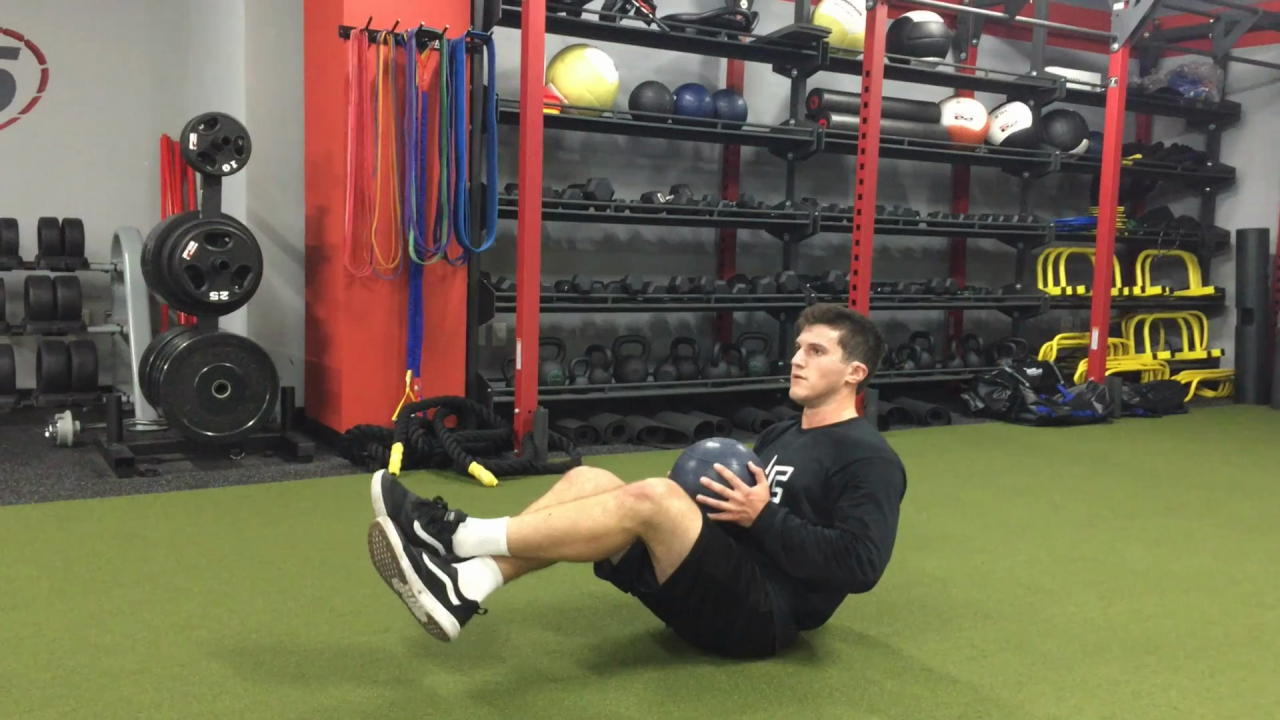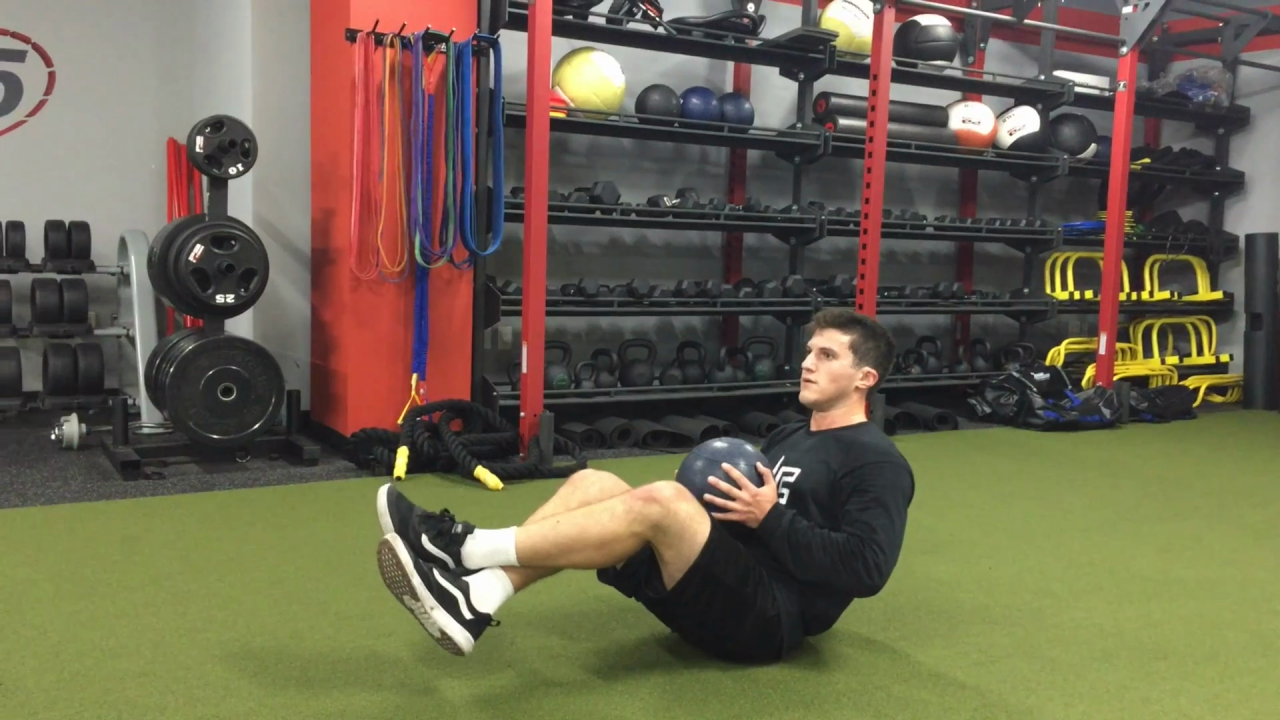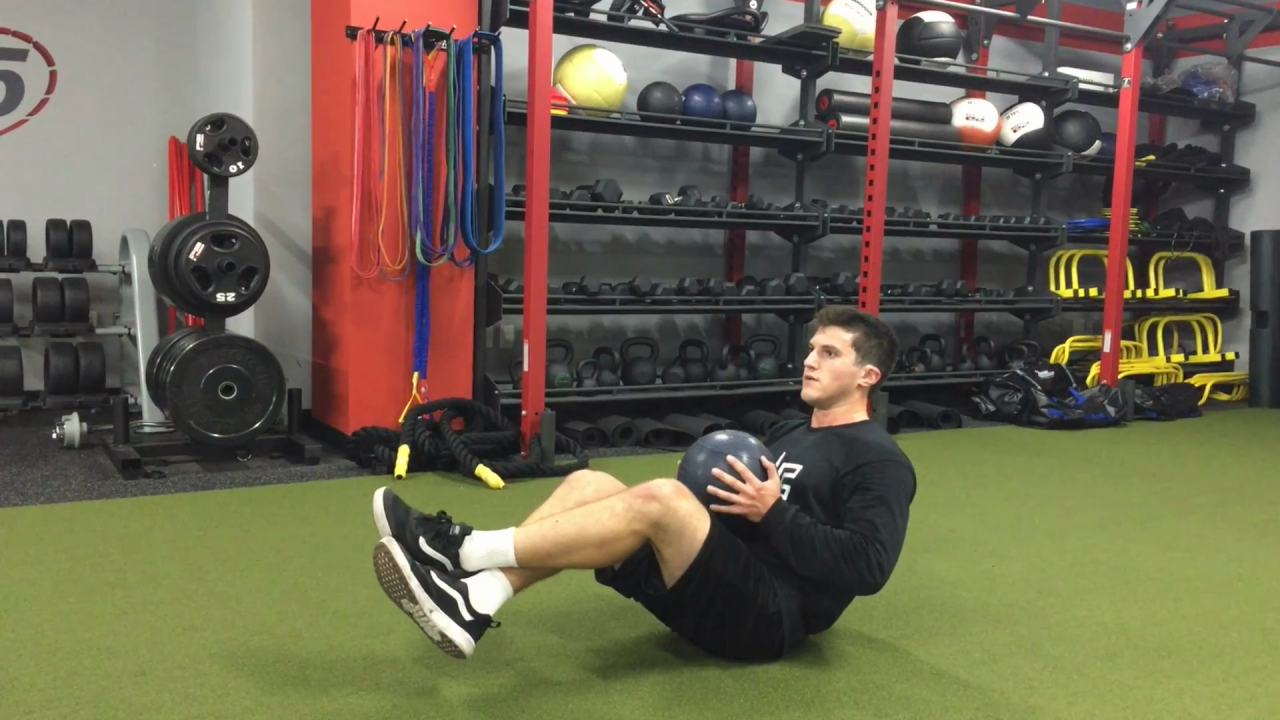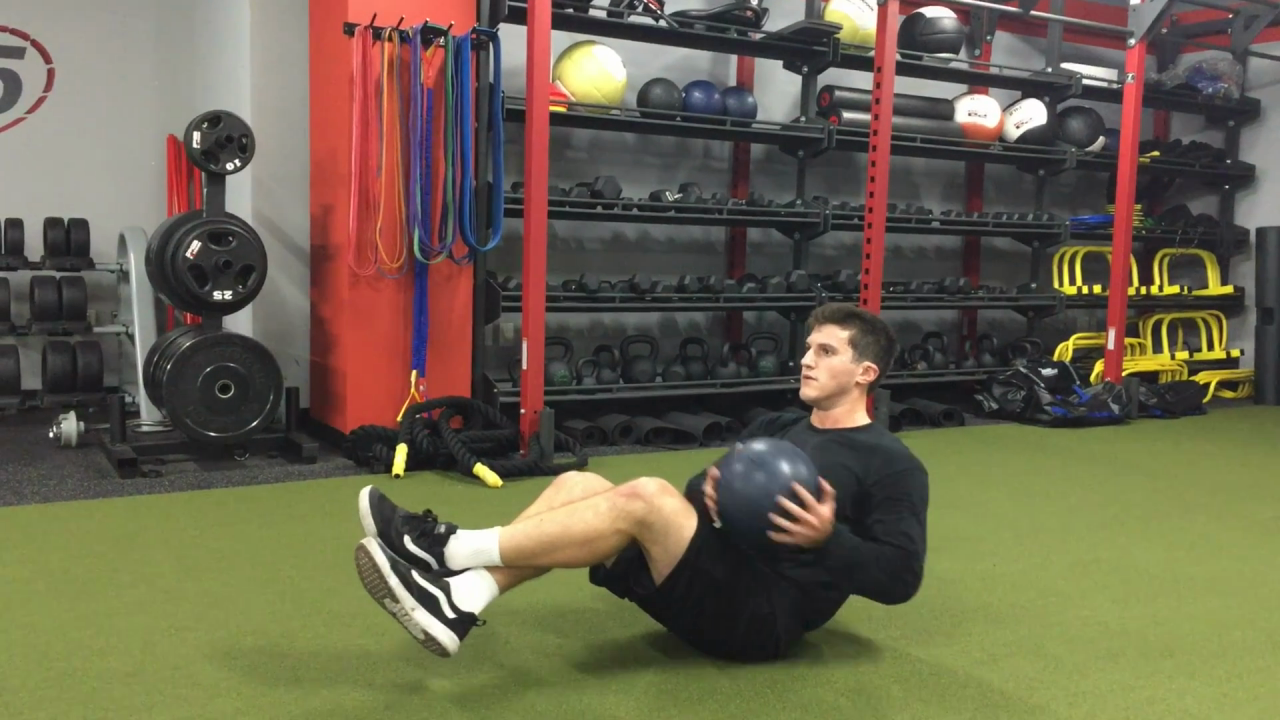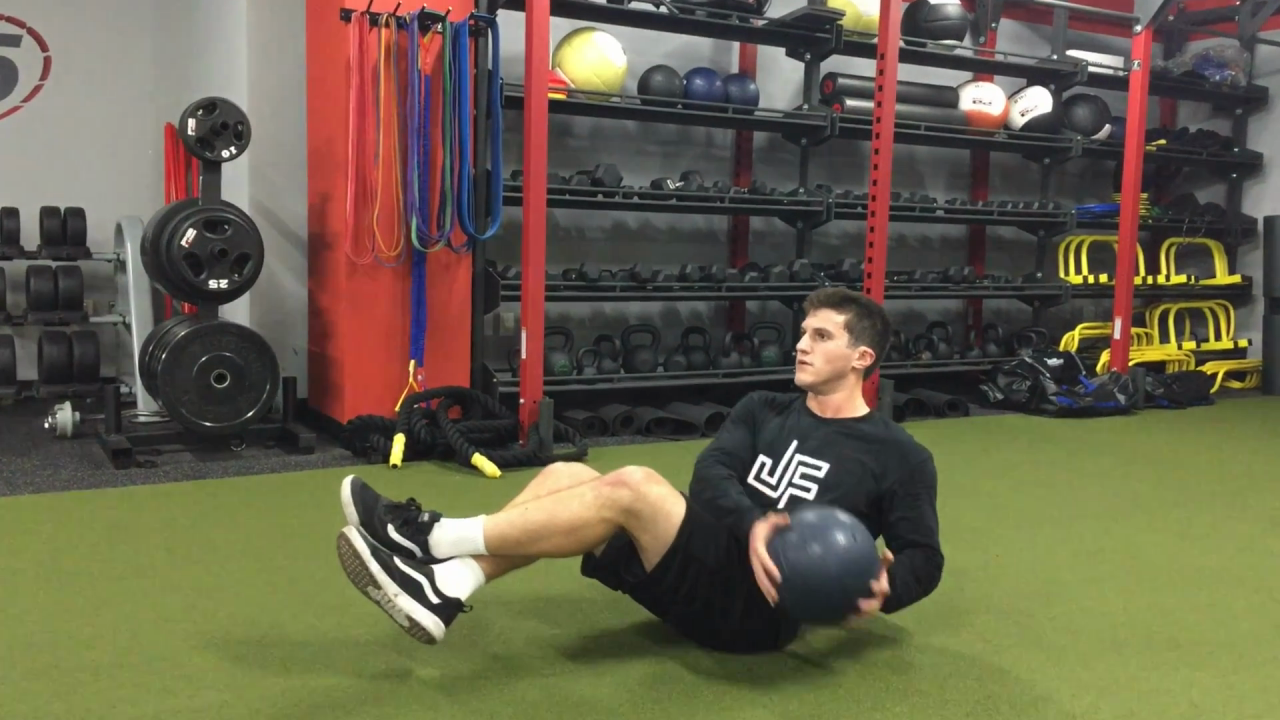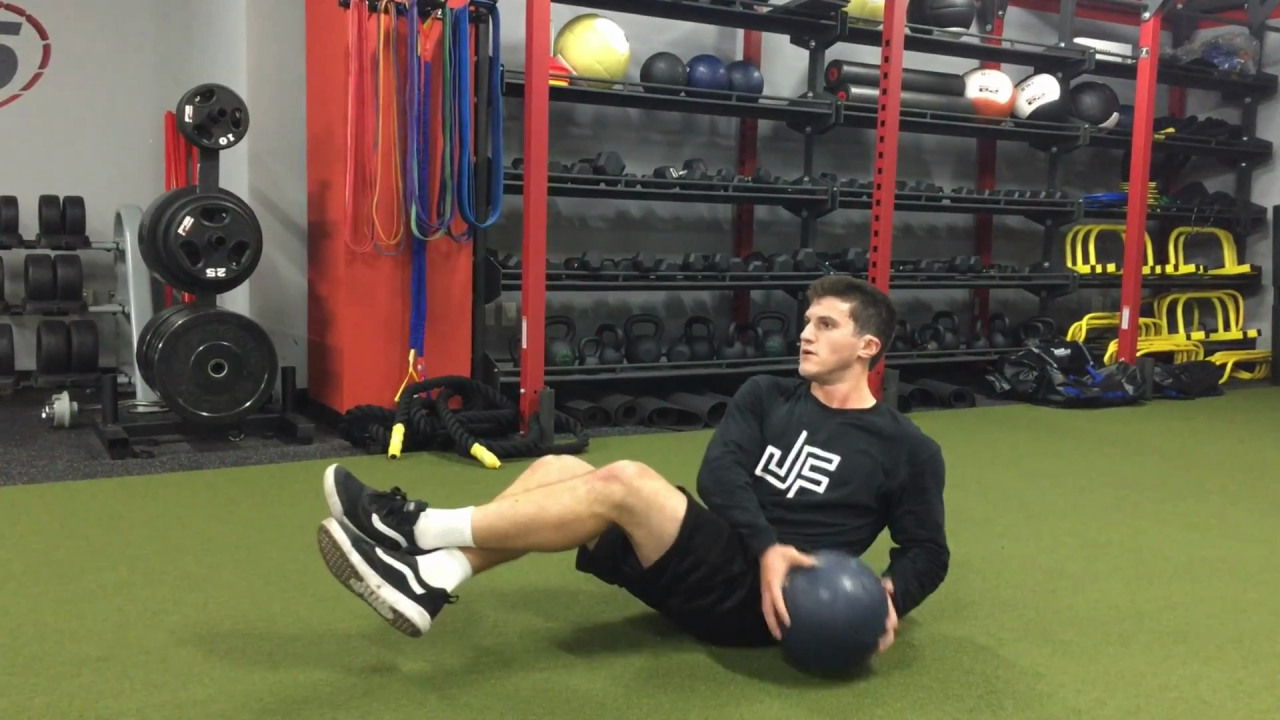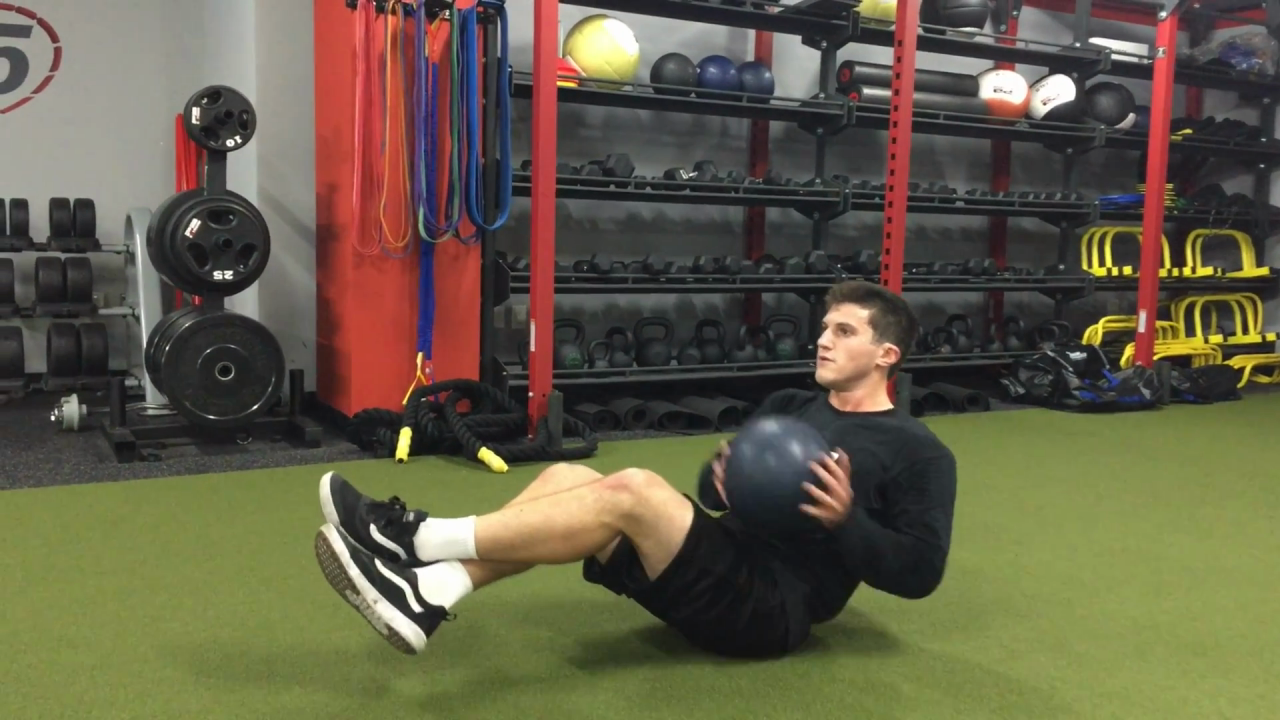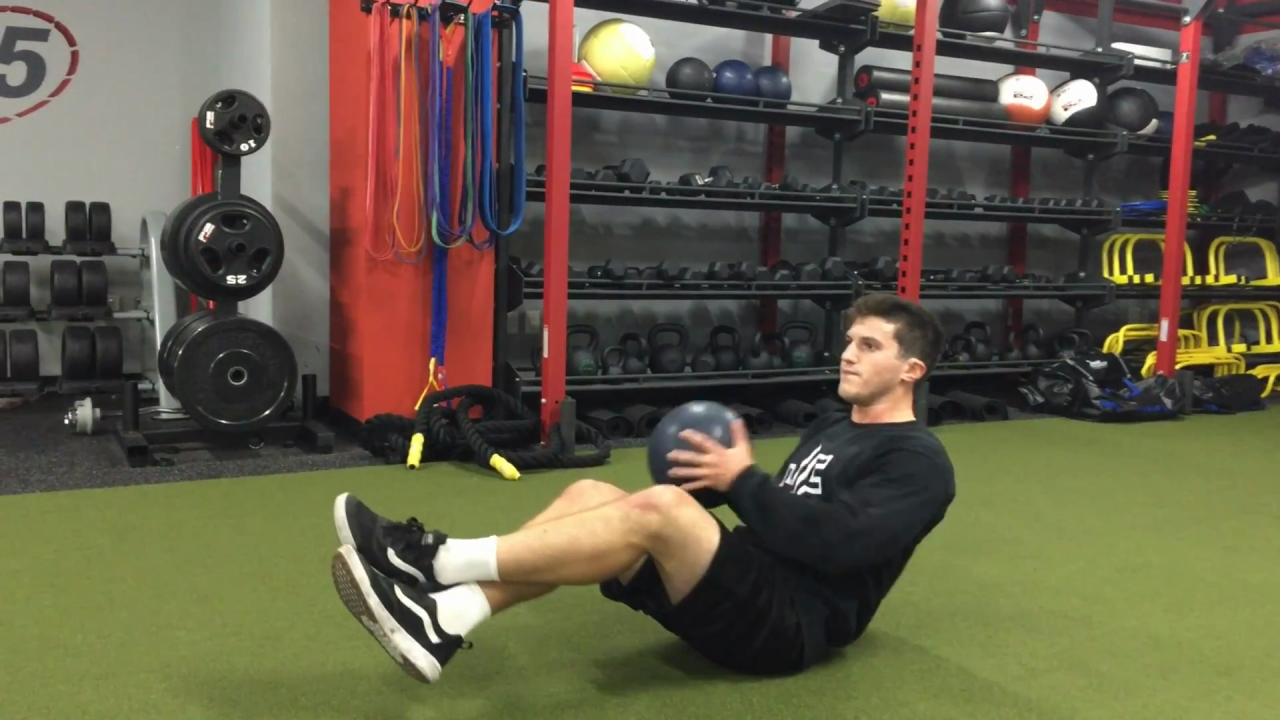
dt=0.3s
person 1, frame 1
left shoulder: (868, 459)
right shoulder: (781, 436)
left elbow: (859, 564)
left wrist: (763, 517)
right wrist: (707, 502)
left hip: (760, 613)
right hip: (713, 585)
left knee: (653, 497)
right knee: (588, 481)
left ankle: (463, 537)
right ankle: (462, 586)
person 1, frame 2
left shoulder: (876, 463)
right shoulder: (788, 438)
left elbow: (865, 568)
left wrist: (771, 519)
right wrist: (721, 505)
left hip: (767, 616)
right hip: (717, 590)
left knee: (661, 500)
right knee: (592, 484)
left ankle: (470, 548)
right ankle: (472, 600)
person 1, frame 3
left shoulder: (878, 461)
right shoulder: (786, 434)
left elbow: (865, 567)
left wrist: (774, 513)
right wrist: (711, 496)
left hip: (769, 615)
right hip: (717, 587)
left knee: (661, 497)
right knee: (587, 484)
left ankle: (469, 550)
right ankle: (473, 602)
person 1, frame 4
left shoulder: (890, 465)
right shoulder: (777, 429)
left elbow: (900, 577)
right elbow: (702, 495)
left wrist: (828, 539)
right wrist: (711, 495)
left hip: (764, 615)
right hip: (718, 577)
left knee: (647, 495)
right knee: (578, 485)
left ankle: (455, 549)
right ankle: (457, 601)
person 1, frame 5
left shoulder: (899, 457)
right shoulder: (763, 409)
left elbow: (923, 557)
right elbow: (710, 474)
left wrist: (884, 586)
right wrist: (753, 523)
left hip: (752, 601)
right hip: (707, 567)
left knee: (634, 485)
right knee: (566, 475)
left ankle: (439, 538)
right ankle: (442, 591)
person 1, frame 6
left shoulder: (907, 450)
right shoulder: (765, 397)
left elbow: (927, 551)
right elbow: (721, 473)
left wrist: (891, 596)
right wrist: (766, 546)
left hip: (749, 596)
right hip: (701, 563)
left knee: (624, 481)
right knee: (559, 467)
left ankle: (427, 528)
right ankle: (427, 579)
person 1, frame 7
left shoulder: (917, 453)
right shoulder: (792, 408)
left elbow: (918, 570)
right elbow: (716, 487)
left wrist: (845, 518)
right wrist: (726, 474)
left hip: (770, 605)
right hip: (727, 567)
left knee: (635, 489)
right knee: (569, 477)
left ankle: (426, 539)
right ankle: (426, 595)
person 1, frame 8
left shoulder: (918, 460)
right shoulder: (833, 428)
left elbow: (840, 545)
left wrist: (749, 479)
right wrist: (733, 477)
left hip: (789, 623)
right hip: (743, 586)
left knee: (660, 506)
right knee: (591, 495)
left ankle: (447, 561)
right ankle: (442, 620)
